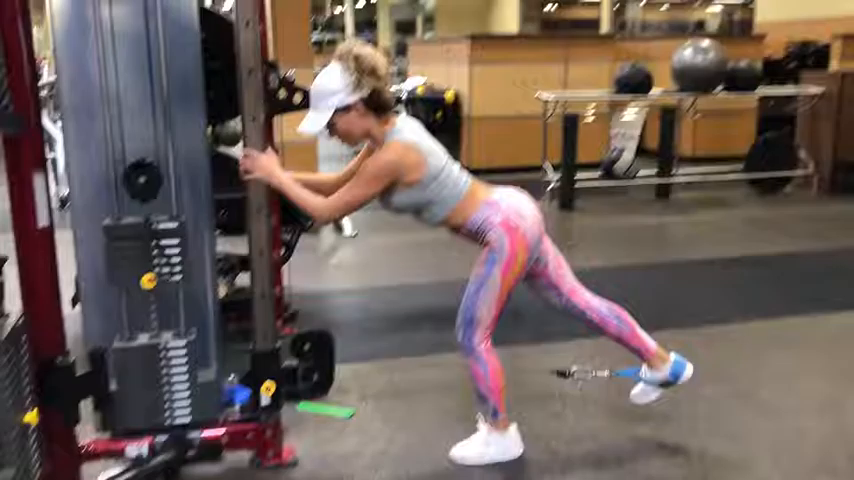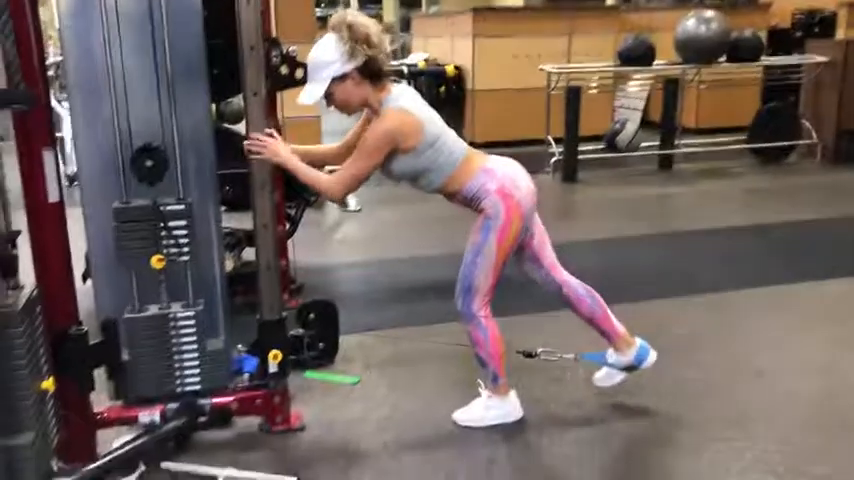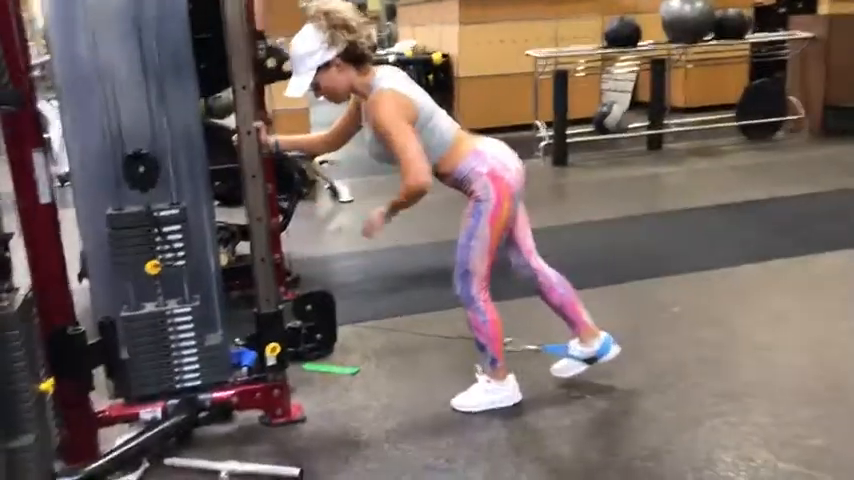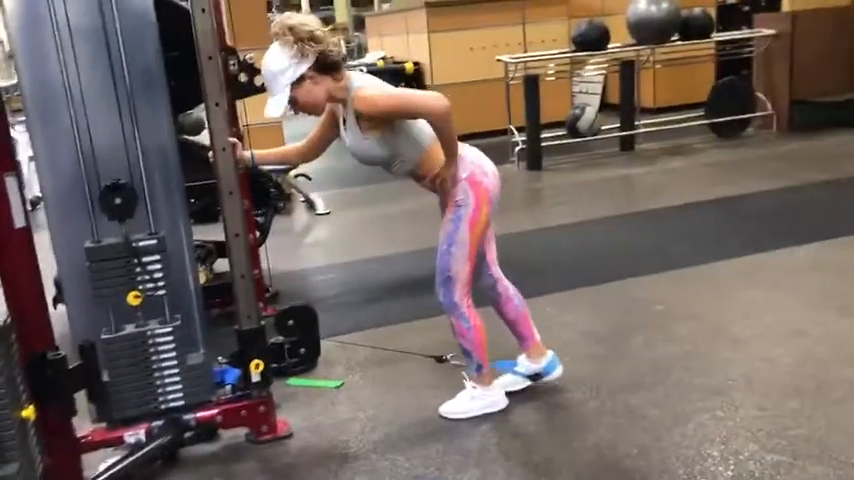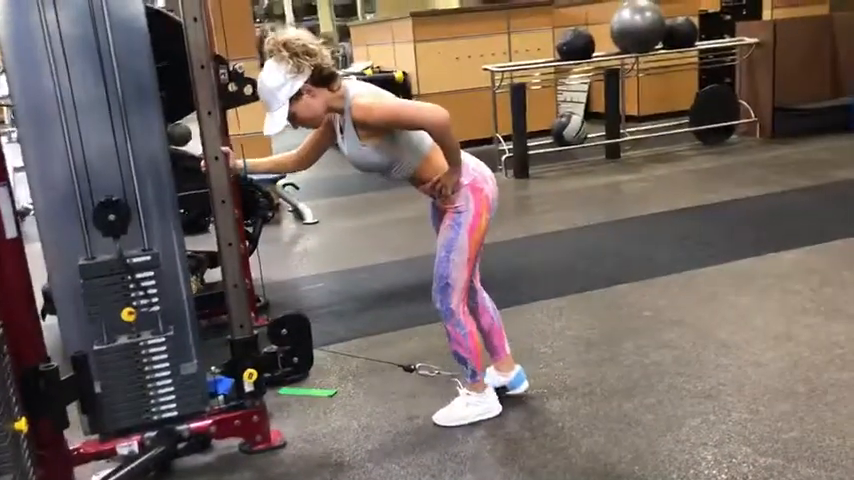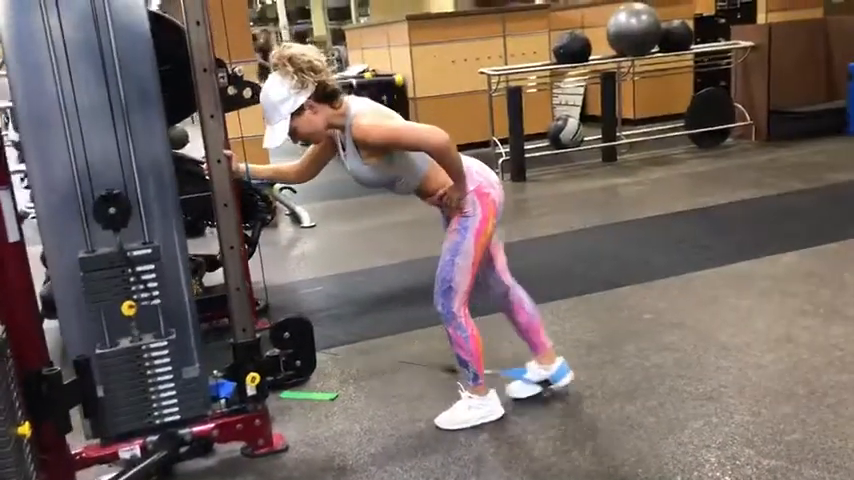
dt=0.3s
person 1, frame 1
left shoulder: (391, 155)
right shoulder: (391, 132)
left elbow: (328, 210)
right elbow: (341, 182)
left wrist: (277, 178)
right wrist: (285, 175)
left hip: (505, 231)
right hip: (512, 214)
left knee: (472, 338)
right knee: (576, 301)
left ankle: (501, 435)
right ankle: (661, 364)
person 1, frame 2
left shoulder: (389, 123)
right shoulder: (386, 101)
left elbow: (335, 188)
right elbow: (340, 153)
left wrist: (286, 159)
right wrist: (287, 149)
left hip: (499, 197)
right hip: (504, 185)
left knee: (471, 304)
right knee: (554, 276)
left ankle: (501, 399)
right ankle: (627, 348)
person 1, frame 3
left shoulder: (383, 102)
right shoulder: (369, 91)
left elbow: (417, 182)
right elbow: (330, 140)
left wrist: (385, 213)
right wrist: (273, 143)
left hip: (489, 178)
right hip: (493, 171)
left knee: (470, 289)
right knee: (530, 264)
left ankle: (500, 383)
right ankle: (591, 341)
person 1, frame 4
left shoulder: (363, 98)
right shoulder: (340, 103)
left elbow: (438, 105)
right elbow: (304, 152)
left wrist: (450, 164)
right wrist: (247, 157)
left hip: (467, 180)
right hip: (461, 180)
left knee: (452, 293)
right knee: (488, 277)
left ankle: (485, 389)
right ankle: (537, 357)
person 1, frame 5
left shoulder: (362, 106)
right shoulder: (336, 114)
left elbow: (438, 117)
right elbow: (298, 161)
left wrist: (454, 172)
right wrist: (239, 165)
left hip: (467, 189)
right hip: (449, 193)
left knee: (449, 298)
right knee: (467, 289)
left ankle: (479, 395)
right ankle: (505, 370)
person 1, frame 6
left shoulder: (362, 125)
right shoulder: (338, 128)
left elbow: (438, 139)
right elbow: (302, 171)
left wrist: (460, 188)
right wrist: (242, 169)
left hip: (473, 197)
right hip: (461, 197)
left knee: (449, 303)
right knee: (497, 283)
left ankle: (481, 399)
right ankle: (547, 362)
